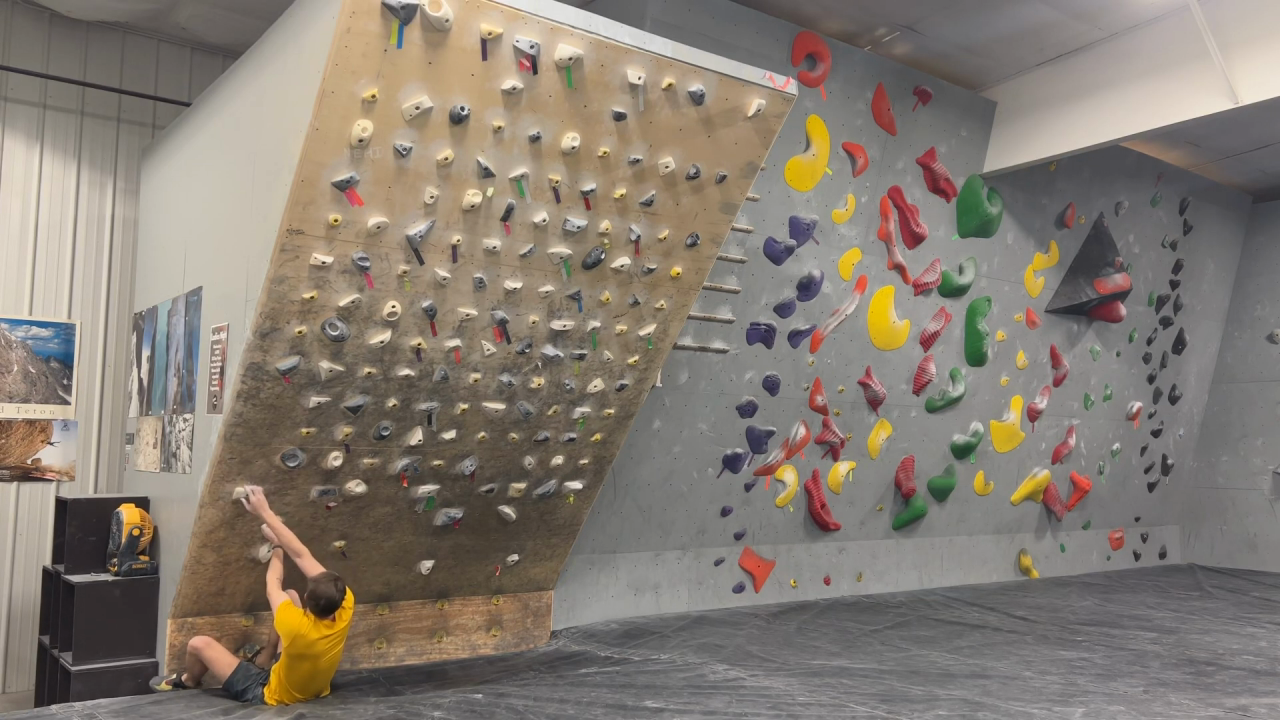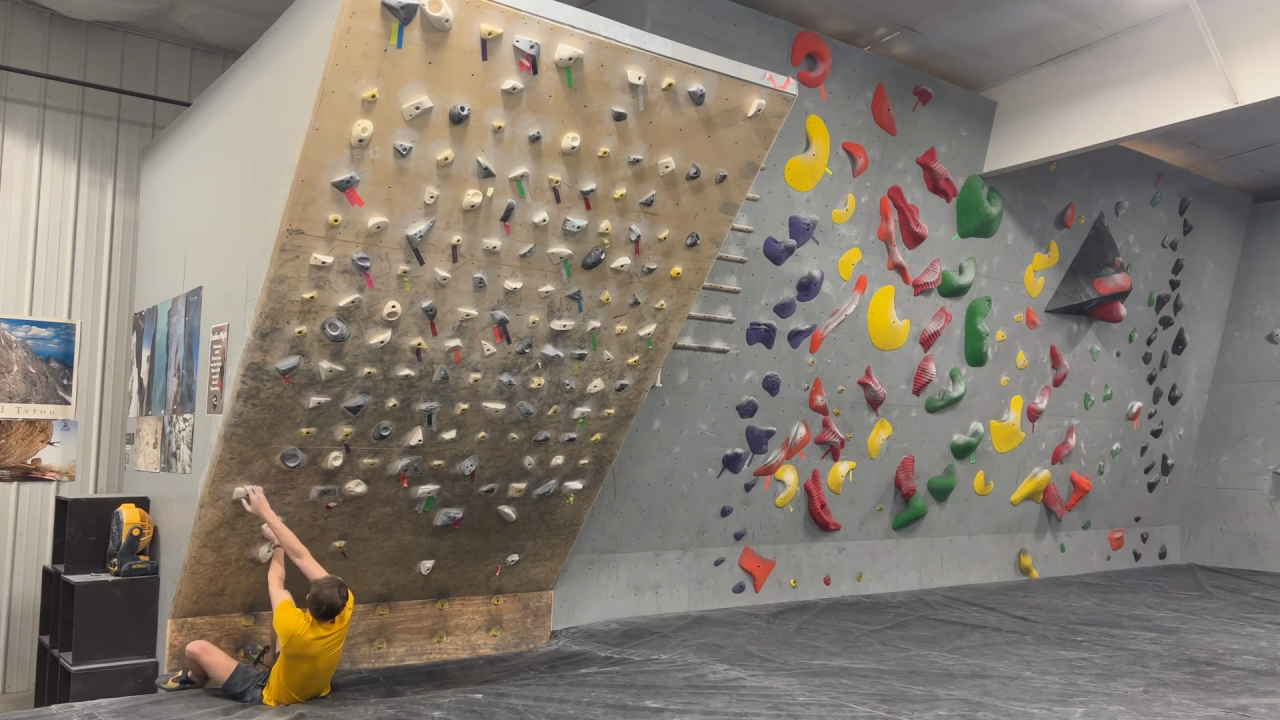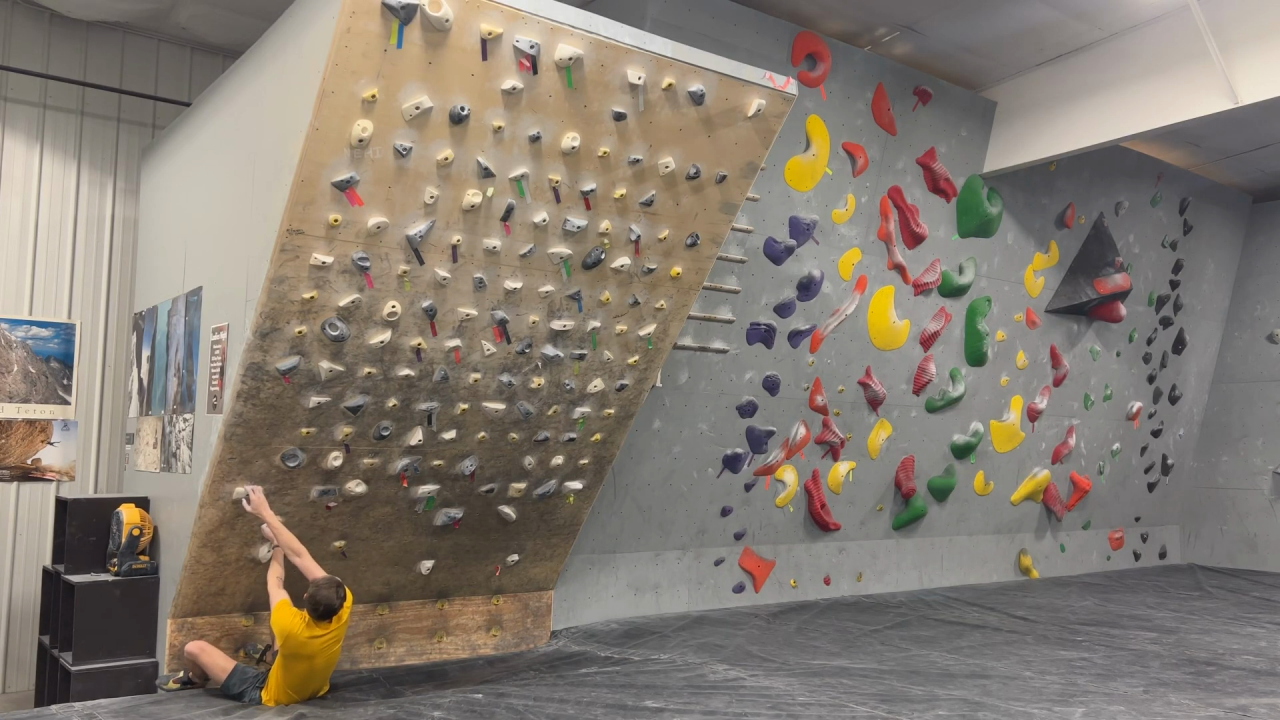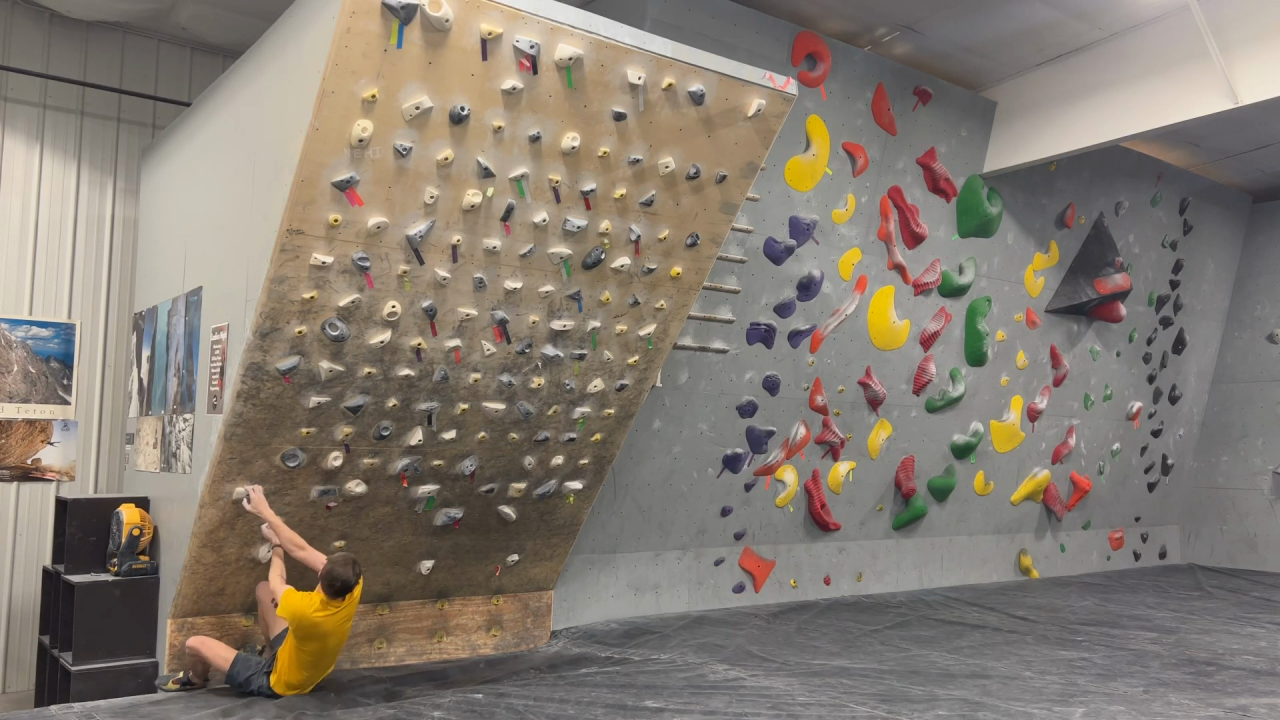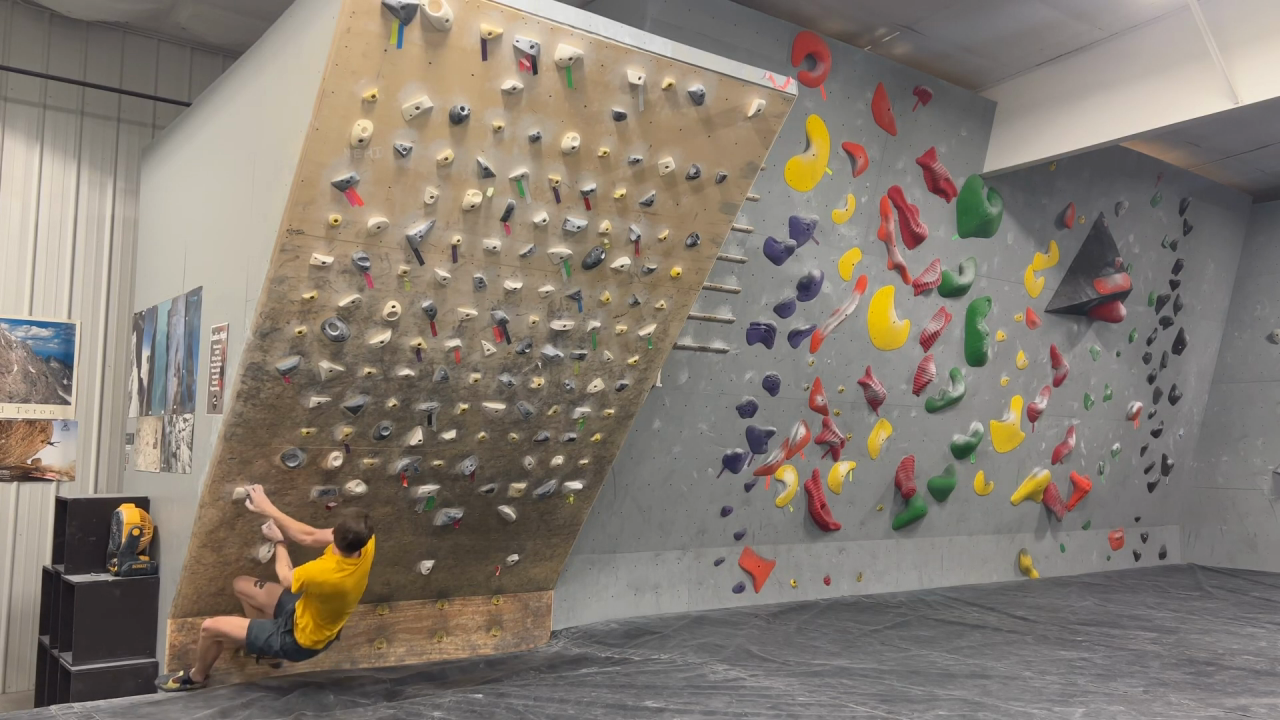
dt=0.3s
person 1, frame 1
left shoulder: (298, 627)
right shoulder: (345, 606)
left elbow: (273, 588)
right elbow: (302, 556)
left wrist: (277, 545)
right wrist: (266, 513)
left hip: (270, 695)
right hip: (311, 688)
left knee: (198, 644)
right knee: (290, 595)
left ankle: (188, 681)
right ankle: (267, 658)
person 1, frame 2
left shoulder: (295, 627)
right shoulder: (345, 607)
left elbow: (275, 584)
right elbow: (301, 557)
left wrist: (277, 545)
right wrist: (266, 513)
left hip: (271, 696)
right hip: (312, 690)
left knee: (196, 648)
right knee: (286, 595)
left ankle: (194, 678)
right ankle: (271, 658)
person 1, frame 3
left shoulder: (292, 627)
right shoulder: (343, 604)
left elbow: (275, 584)
right elbow: (300, 556)
left wrist: (276, 545)
right wrist: (266, 513)
left hip: (271, 698)
right hip: (311, 690)
left knee: (194, 649)
left ankle: (195, 679)
person 1, frame 4
left shoulder: (308, 609)
right shoulder: (354, 586)
left elbow: (277, 583)
right elbow: (302, 551)
left wrist: (276, 544)
right wrist: (266, 512)
left hip: (281, 685)
left knee: (195, 644)
right knee: (262, 589)
left ankle: (196, 679)
right ankle: (271, 654)
person 1, frame 5
left shoulder: (324, 573)
right shoulder: (367, 544)
left elbow: (286, 577)
right elbow: (310, 537)
left wrist: (278, 540)
right wrist: (269, 509)
left hip: (300, 640)
right hip: (306, 613)
left knee: (211, 627)
right knee: (241, 585)
left ankle: (196, 677)
right ankle: (267, 645)
